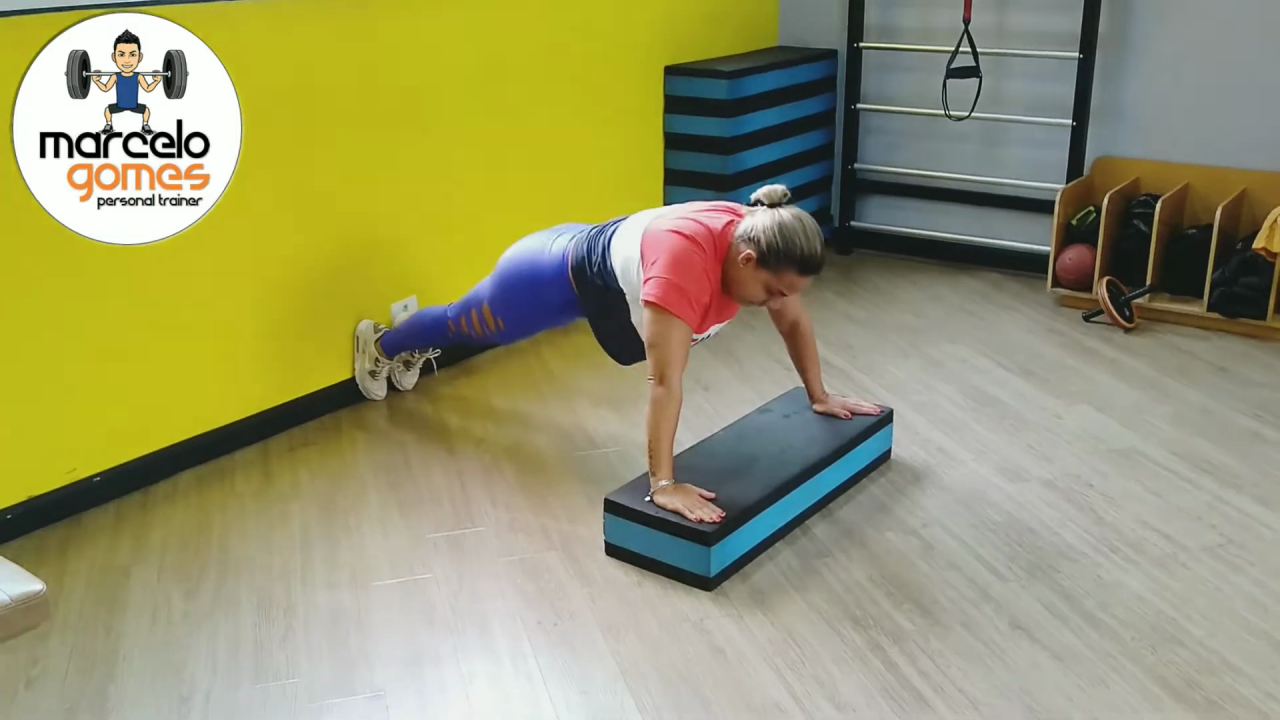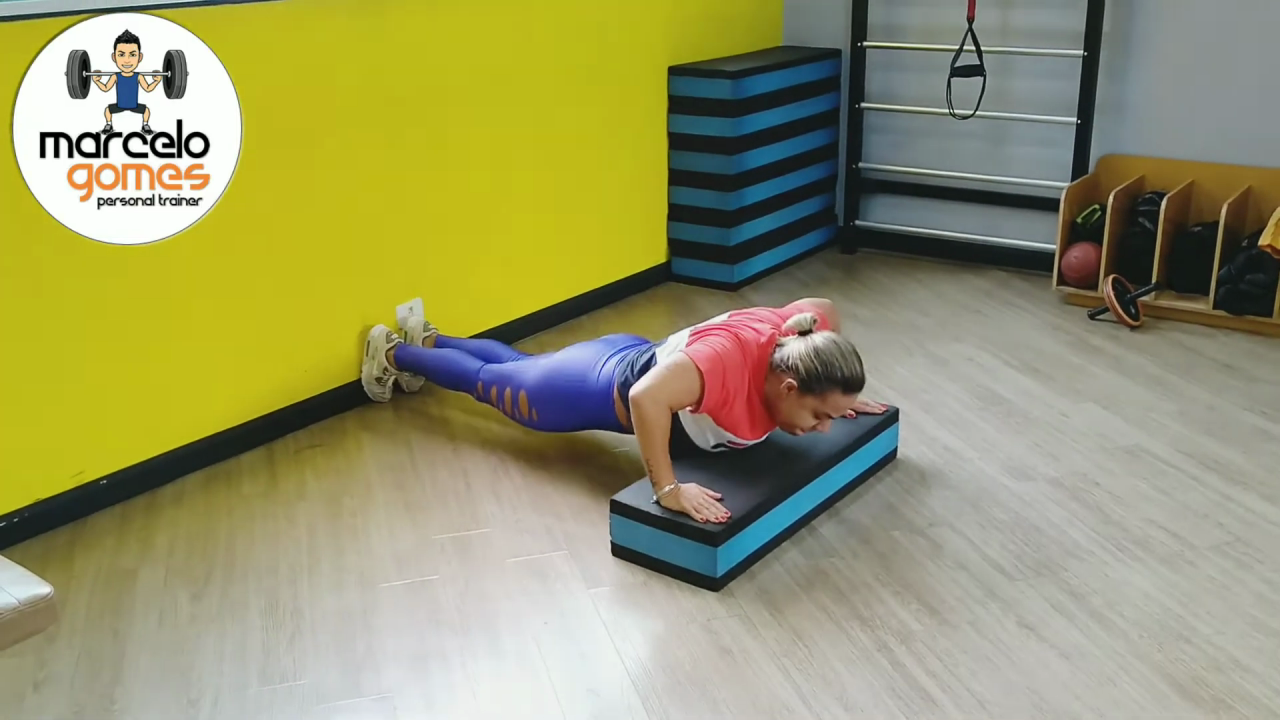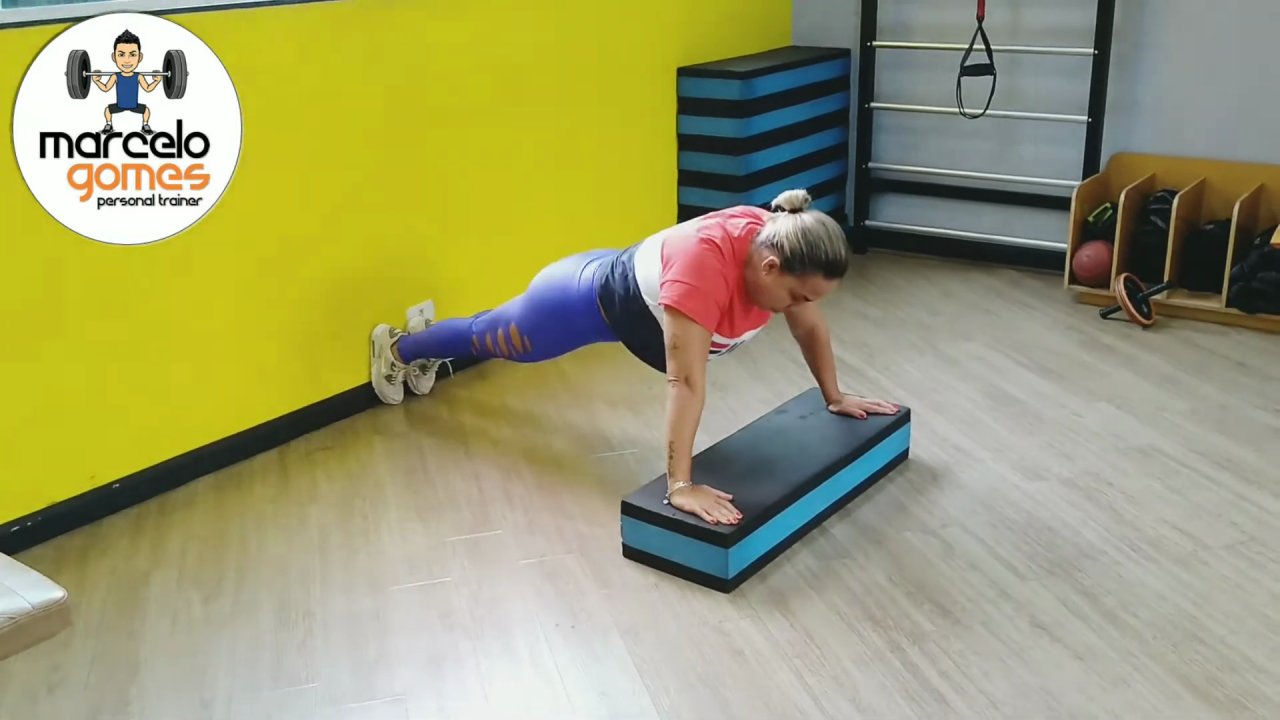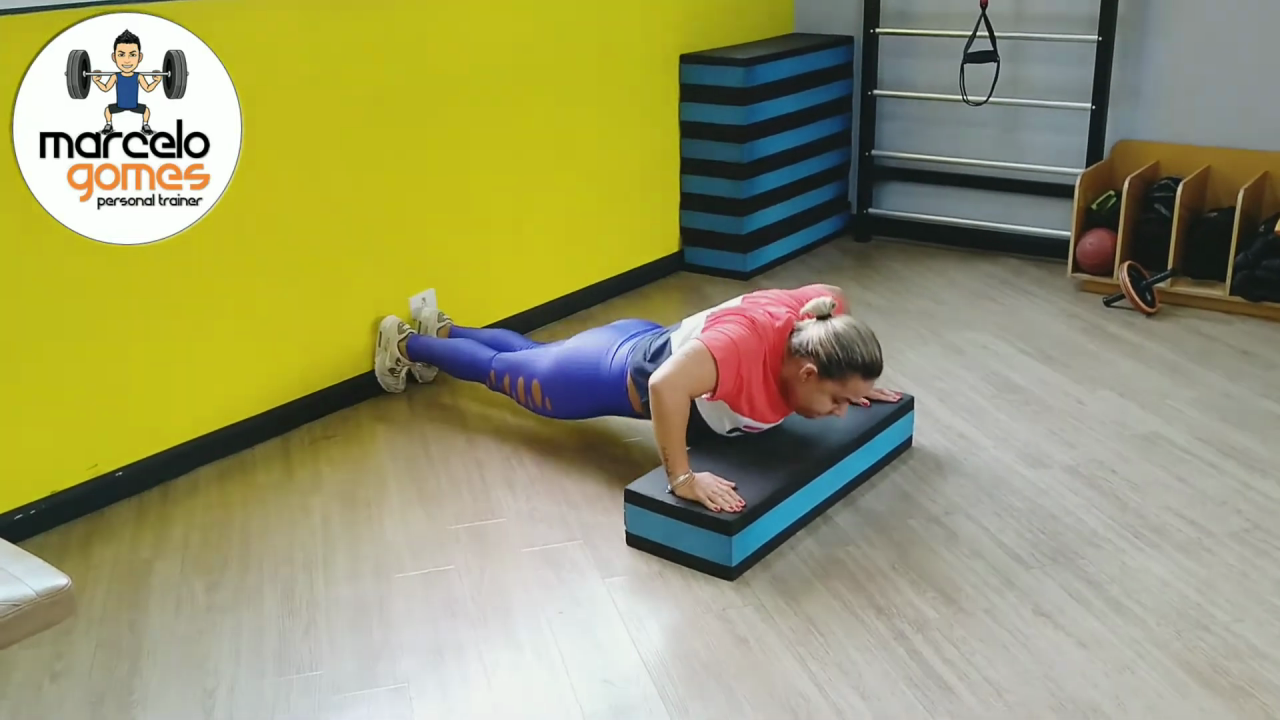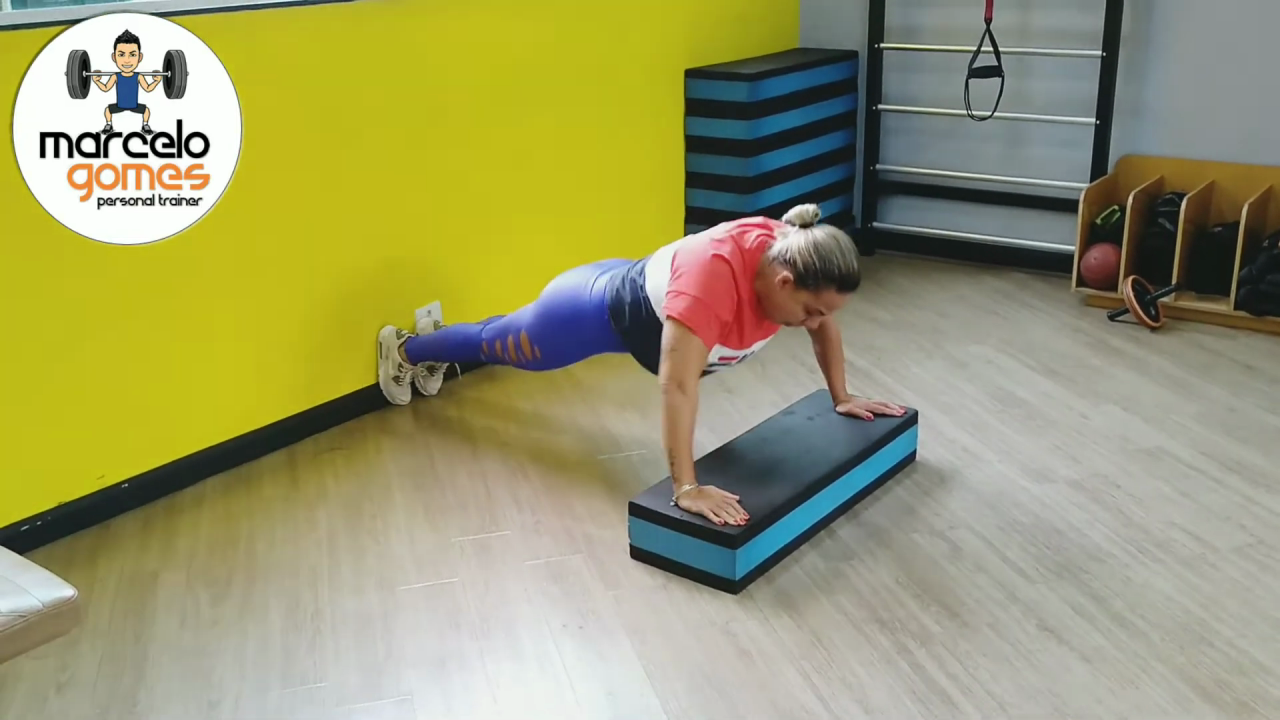
dt=1s
person 1, frame 1
left shoulder: (764, 242)
right shoulder: (686, 258)
left elbow: (794, 321)
right elbow: (665, 381)
left wrist: (819, 396)
right wrist: (664, 485)
left hip: (596, 271)
right hip: (556, 273)
left knee: (469, 327)
right knee: (462, 325)
left ankle: (413, 350)
right ankle: (381, 344)
person 1, frame 2
left shoulder: (798, 341)
right shoulder: (732, 360)
left elbow: (824, 307)
right elbow: (645, 397)
left wrist: (835, 404)
right wrist: (669, 489)
left hip: (637, 358)
right hip: (605, 389)
left knee: (520, 362)
right knee: (487, 384)
left ankle: (427, 338)
right ankle: (393, 352)
person 1, frame 3
left shoulder: (785, 244)
right shoulder: (706, 260)
left elbow: (809, 324)
right elbow: (686, 382)
left wrist: (834, 397)
right wrist: (681, 486)
left hip: (627, 297)
right hip: (585, 299)
left knee: (494, 337)
right knee: (486, 339)
left ankle: (425, 340)
right ankle: (398, 348)
person 1, frame 4
left shoulder: (812, 325)
right shoulder: (746, 344)
left elbow: (836, 298)
right elbow: (665, 387)
left wrist: (849, 392)
right wrist: (683, 479)
left hip: (648, 345)
right hip: (617, 376)
left knee: (529, 350)
right knee: (499, 371)
left ankle: (441, 327)
right ankle: (405, 343)
person 1, frame 5
left shoulder: (795, 256)
right shoulder: (715, 272)
left elbow: (826, 324)
right elbow: (678, 384)
left wrist: (841, 397)
right wrist: (687, 488)
left hip: (636, 297)
right hip: (595, 312)
left knee: (503, 337)
right knee: (493, 345)
left ankle: (440, 331)
right ankle: (406, 349)
